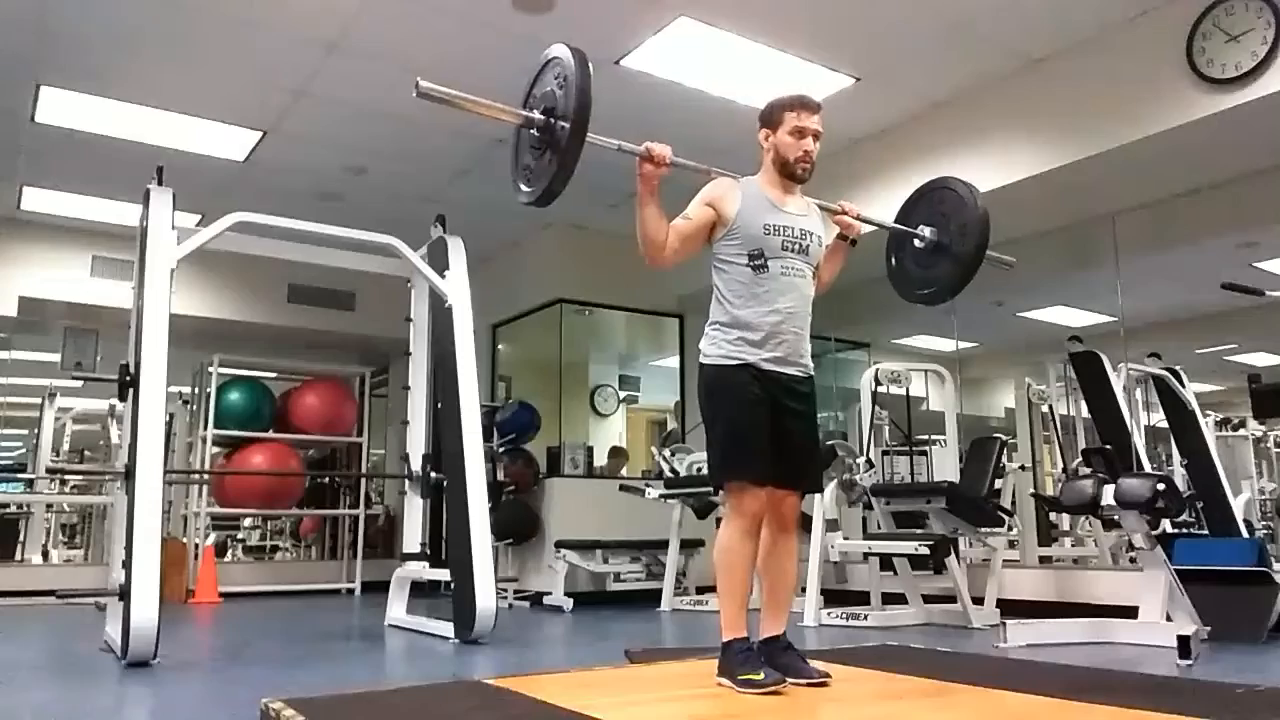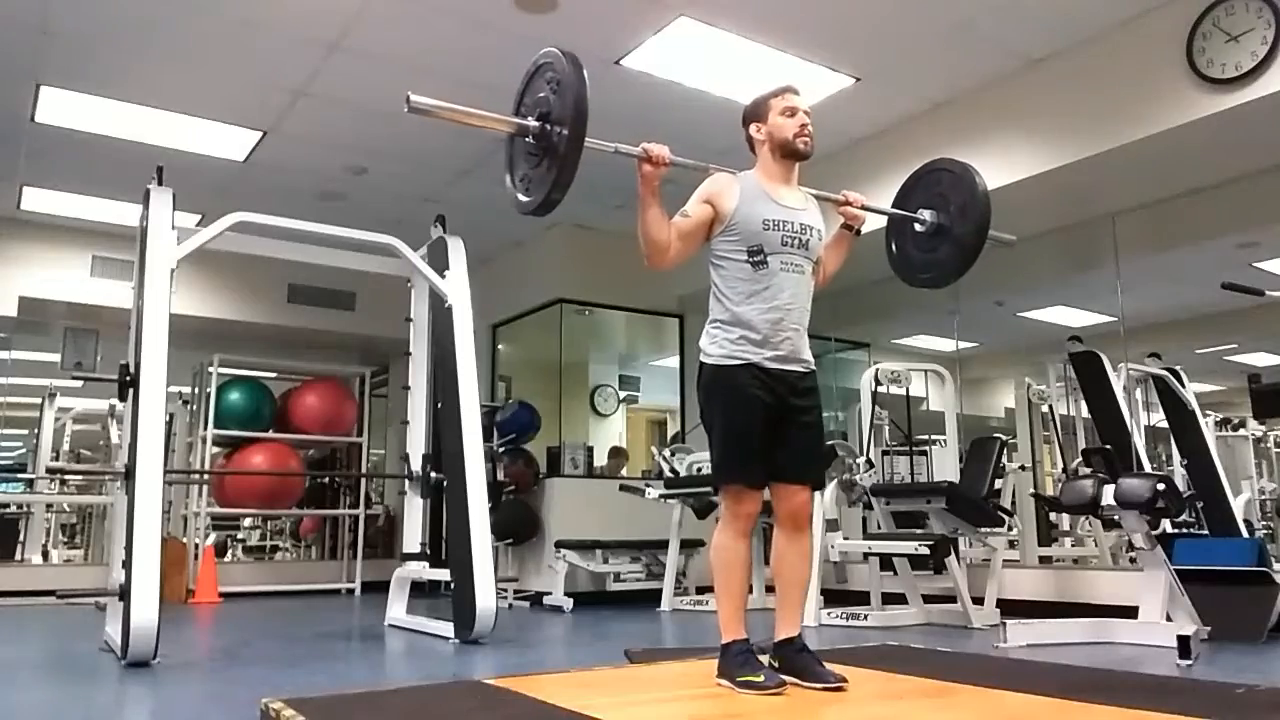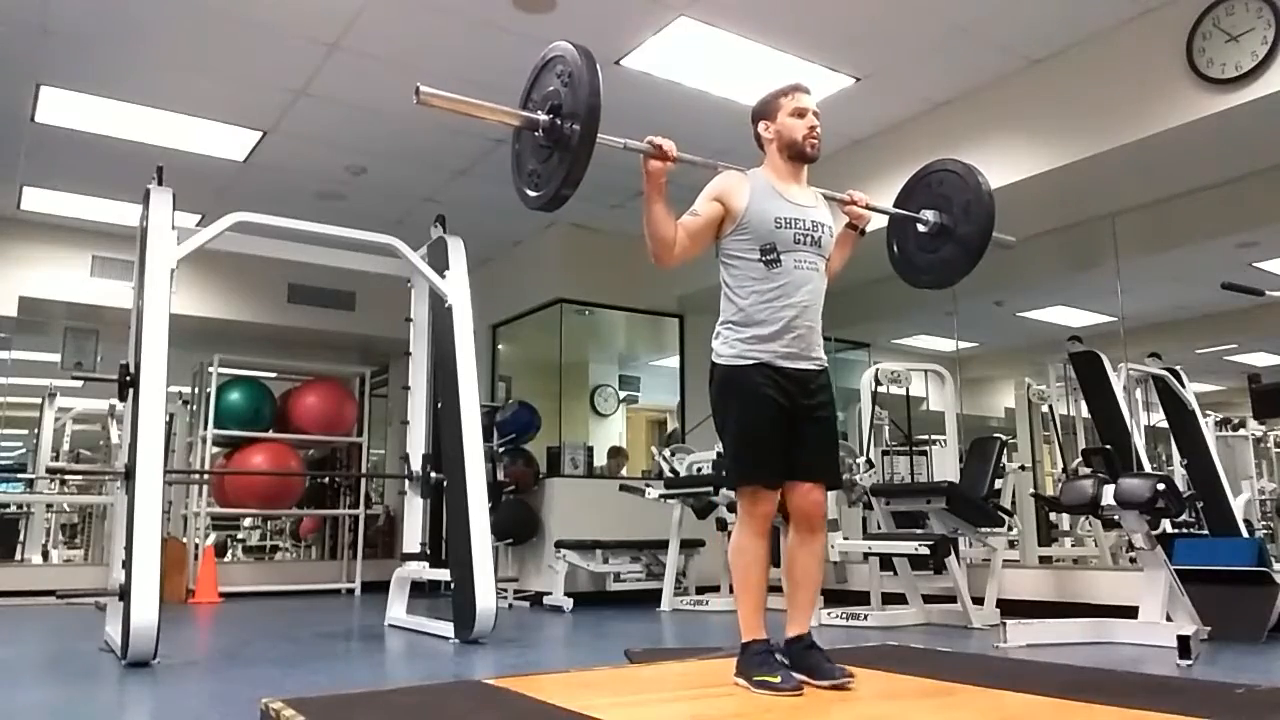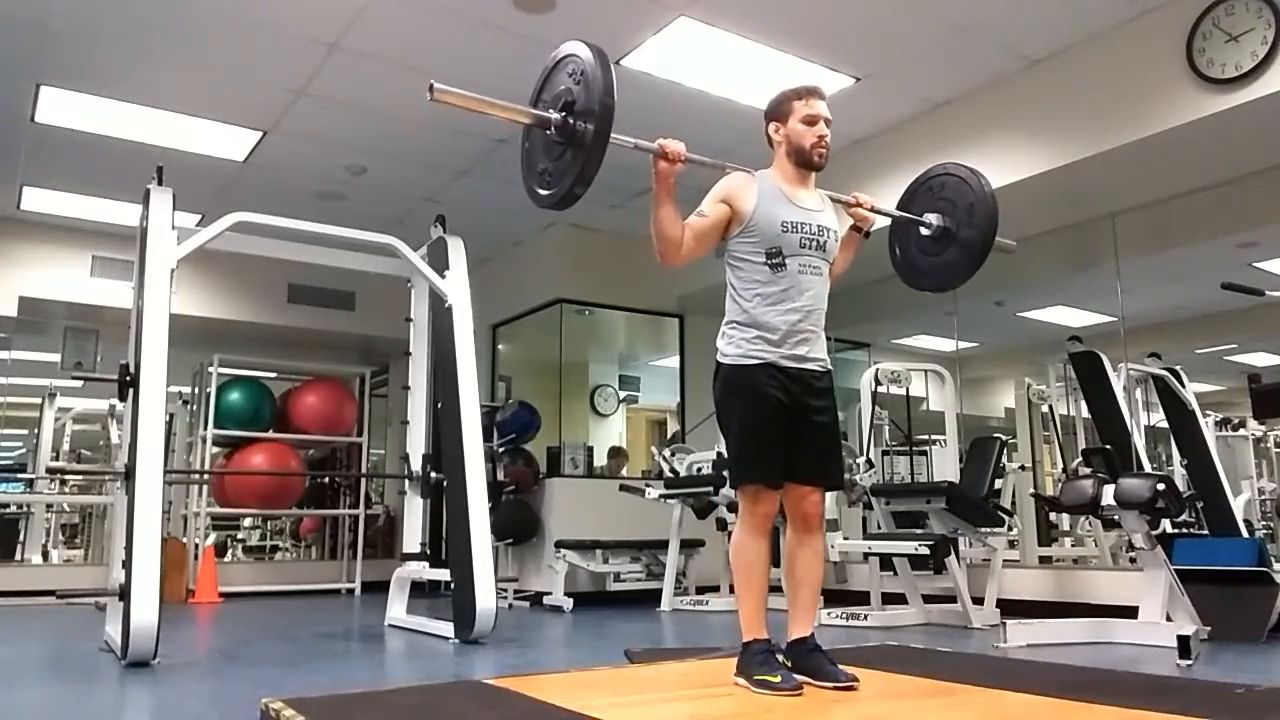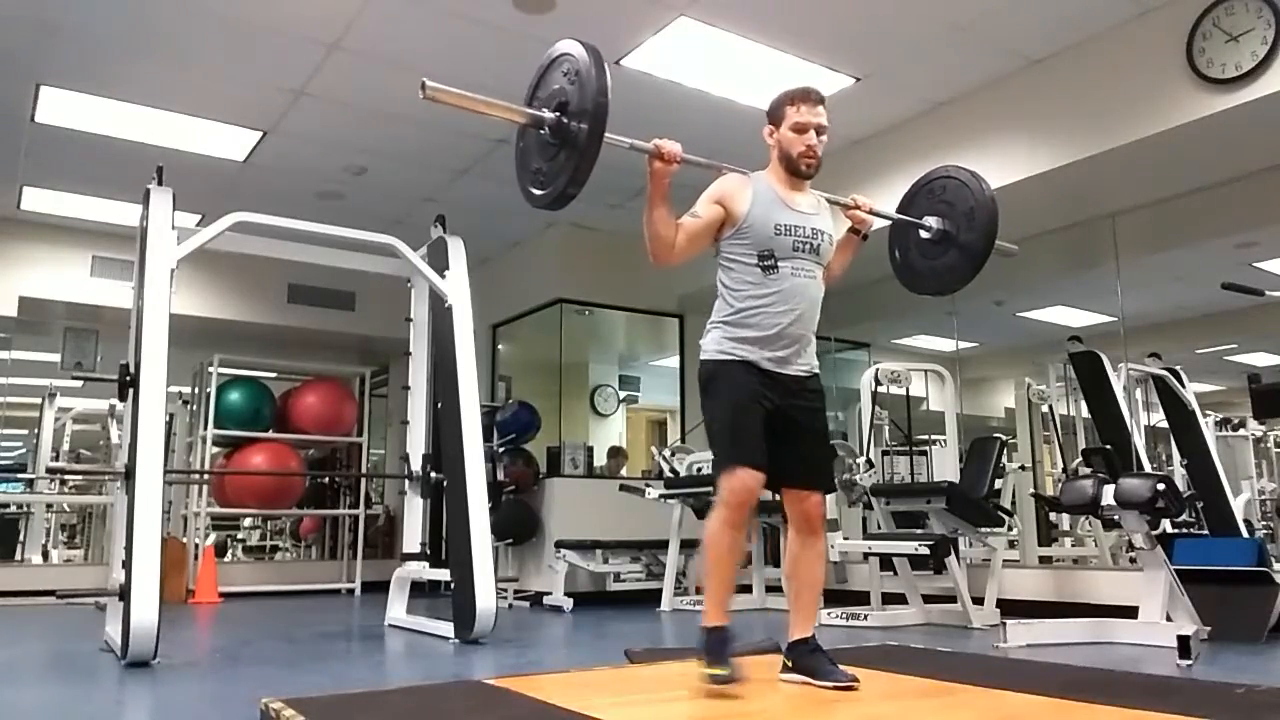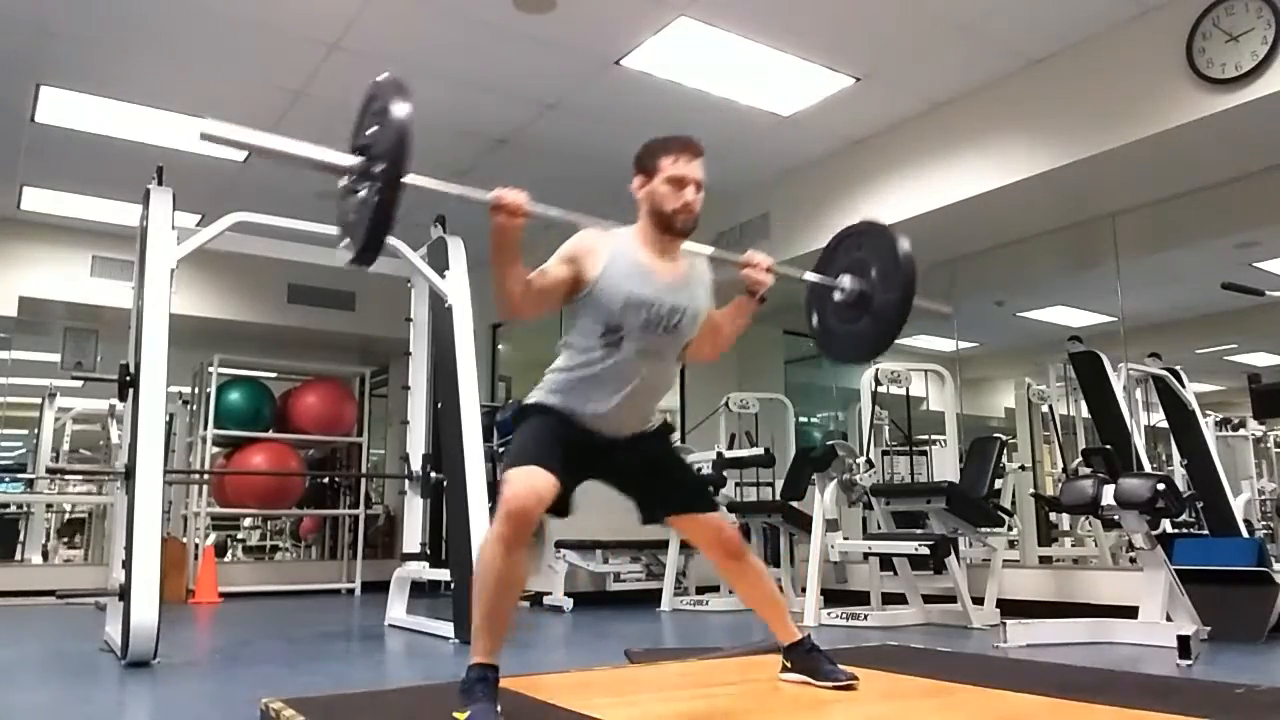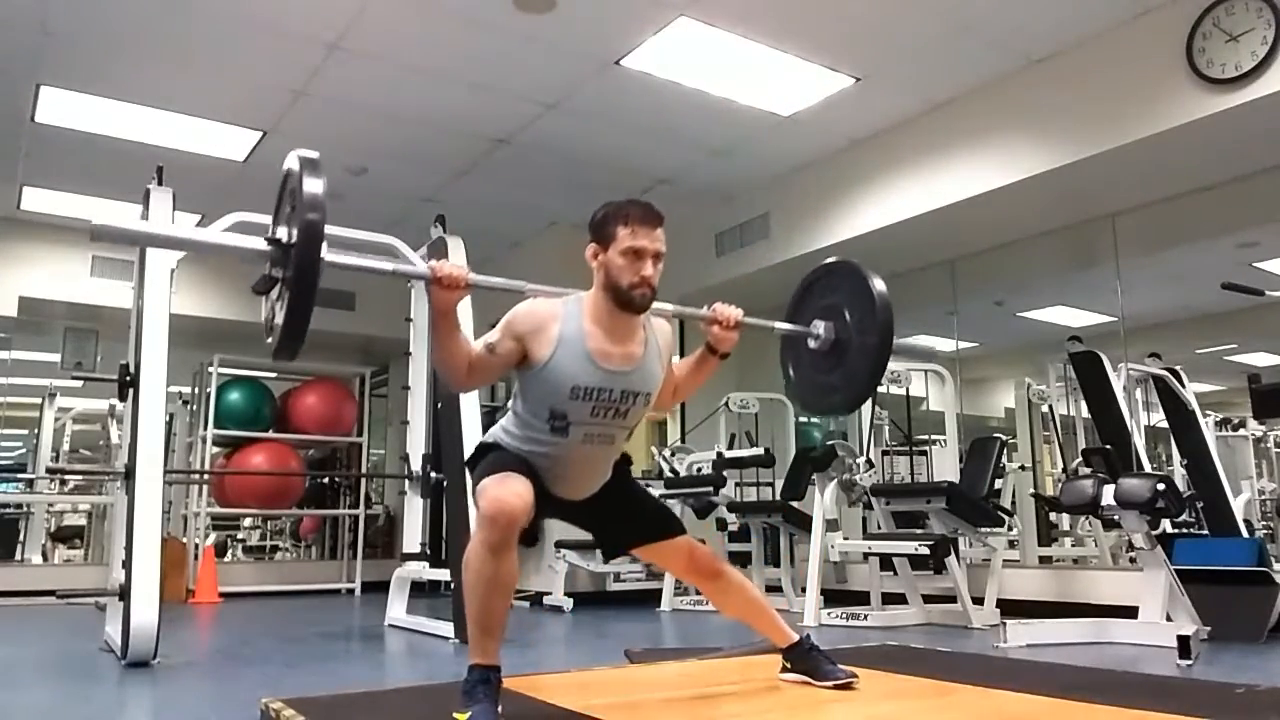
dt=0.7s
person 1, frame 1
left shoulder: (812, 215)
right shoulder: (726, 195)
right elbow: (659, 252)
left wrist: (844, 240)
right wrist: (648, 186)
left hip: (794, 374)
right hip: (734, 367)
left knee: (785, 511)
right knee: (746, 503)
left ankle: (774, 640)
right ankle: (735, 646)
person 1, frame 2
left shoulder: (811, 207)
right shoulder: (724, 191)
right elbow: (660, 253)
left wrist: (849, 228)
right wrist: (649, 187)
left hip: (796, 370)
right hip: (734, 366)
left knee: (796, 508)
right knee: (741, 507)
left ankle: (789, 644)
right ankle: (734, 648)
person 1, frame 3
left shoulder: (820, 205)
right shoulder: (733, 189)
right elbow: (668, 252)
left wrist: (854, 229)
right wrist: (655, 184)
left hip: (810, 370)
right hip: (748, 366)
left knee: (811, 507)
right knee: (758, 507)
left ankle: (799, 640)
right ankle: (754, 648)
person 1, frame 4
left shoulder: (826, 207)
right shoulder: (740, 191)
right elbow: (673, 251)
left wrist: (859, 231)
right wrist: (664, 183)
left hip: (812, 370)
right hip: (752, 366)
left knee: (809, 508)
right knee: (759, 505)
left ankle: (802, 643)
right ankle: (755, 648)
person 1, frame 5
left shoulder: (823, 209)
right shoulder: (735, 191)
right elbow: (667, 251)
left wrist: (856, 233)
right wrist: (658, 183)
left hip: (799, 374)
right hip: (736, 363)
left knee: (810, 512)
right knee: (740, 491)
left ankle: (802, 646)
right ankle: (715, 635)
person 1, frame 6
left shoulder: (700, 274)
right shoulder: (595, 249)
left elbow: (703, 345)
right elbow: (517, 307)
left wrist: (752, 295)
right wrist: (505, 238)
left hip: (637, 432)
right hip: (561, 416)
left knee: (725, 540)
right knee: (520, 505)
left ankle: (799, 651)
person 1, frame 7
left shoulder: (659, 336)
right shoulder: (540, 321)
left elbow: (665, 395)
right elbow: (461, 376)
left wrist: (715, 349)
right wrist: (443, 309)
left hip: (597, 480)
right hip: (516, 461)
left knee: (702, 562)
right knee: (502, 509)
left ankle: (798, 651)
